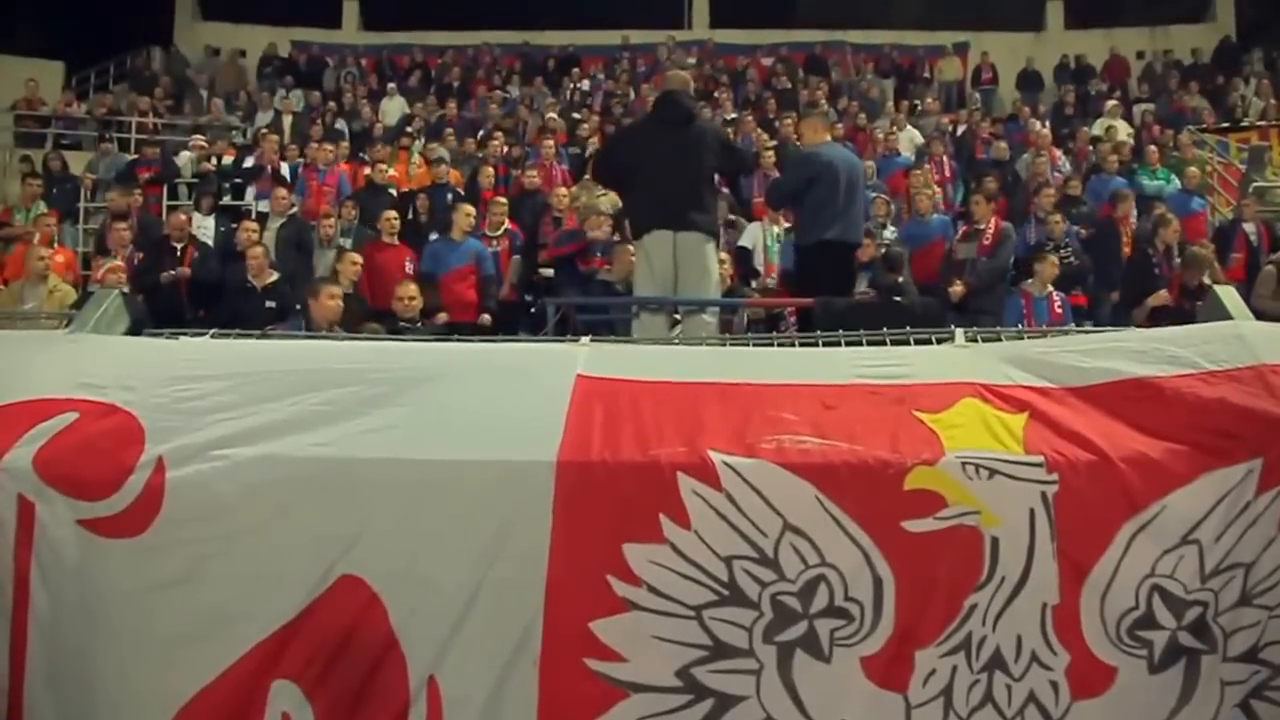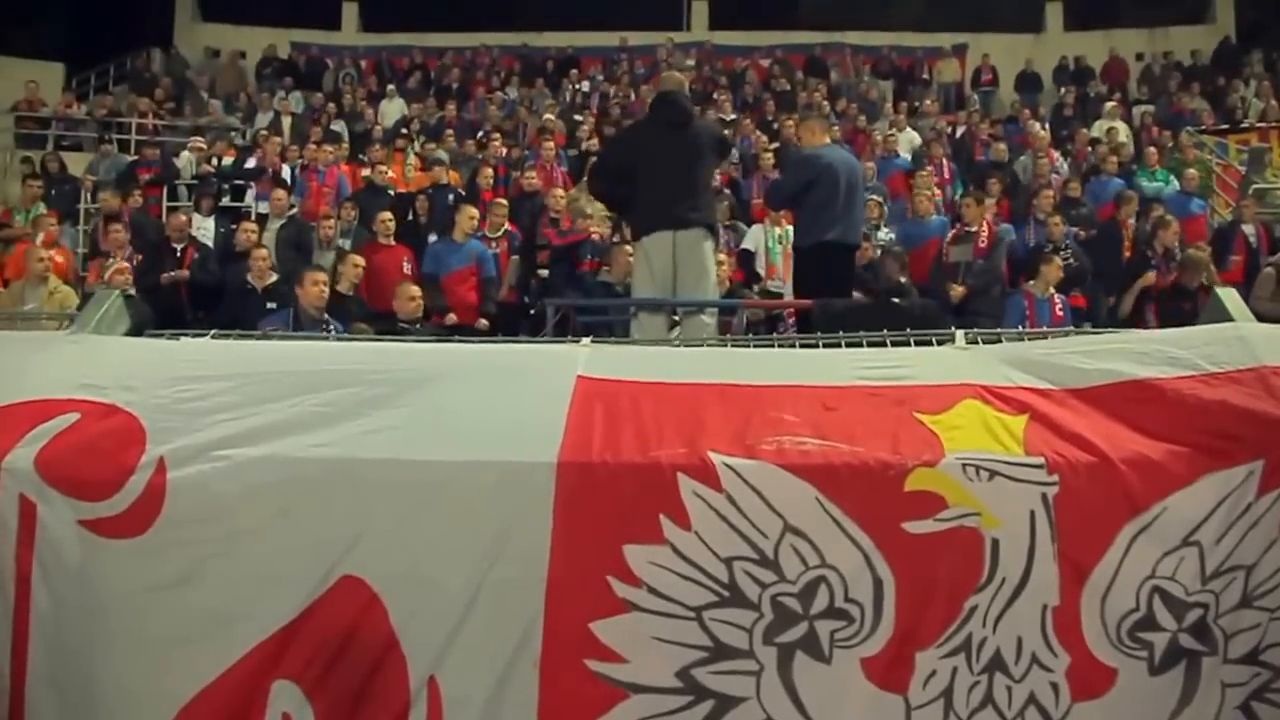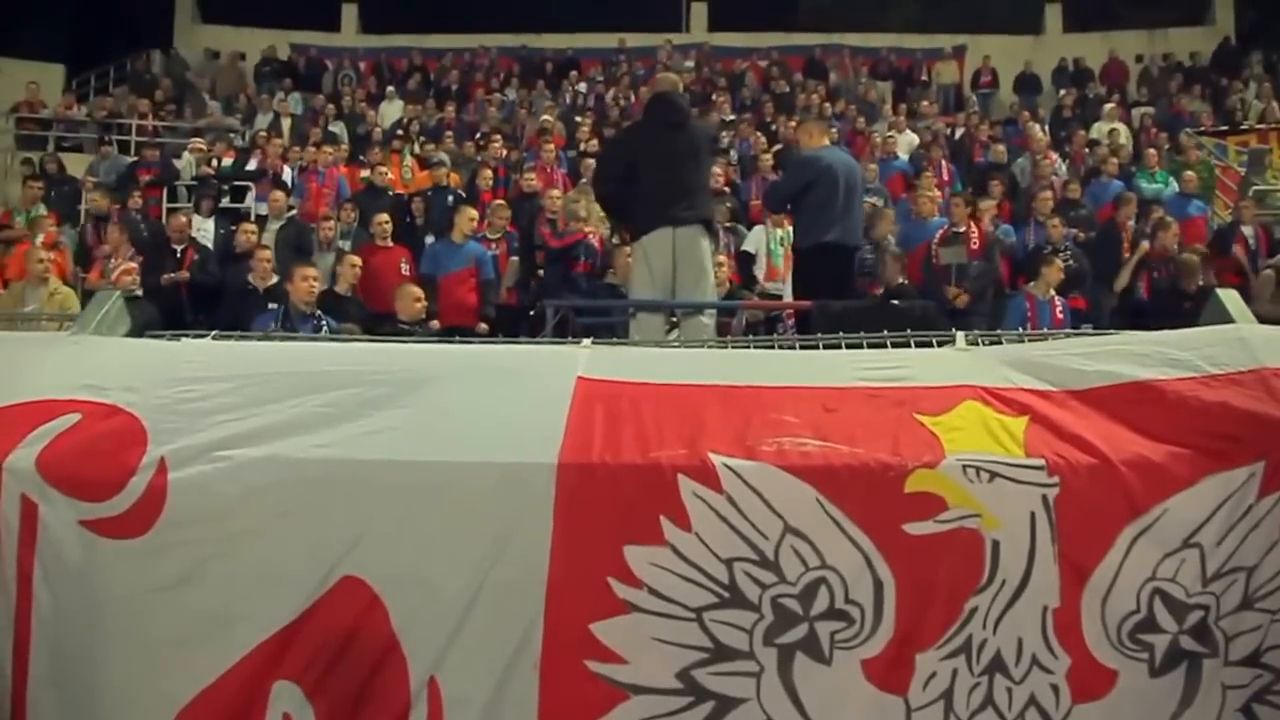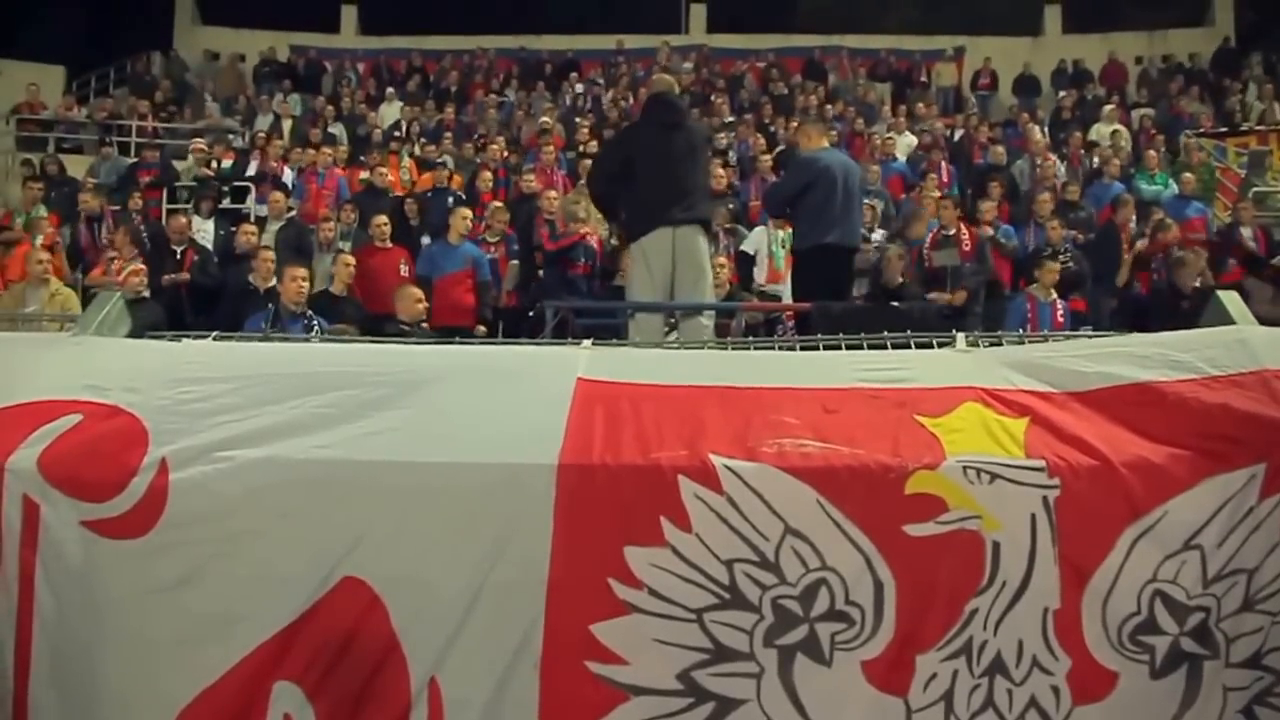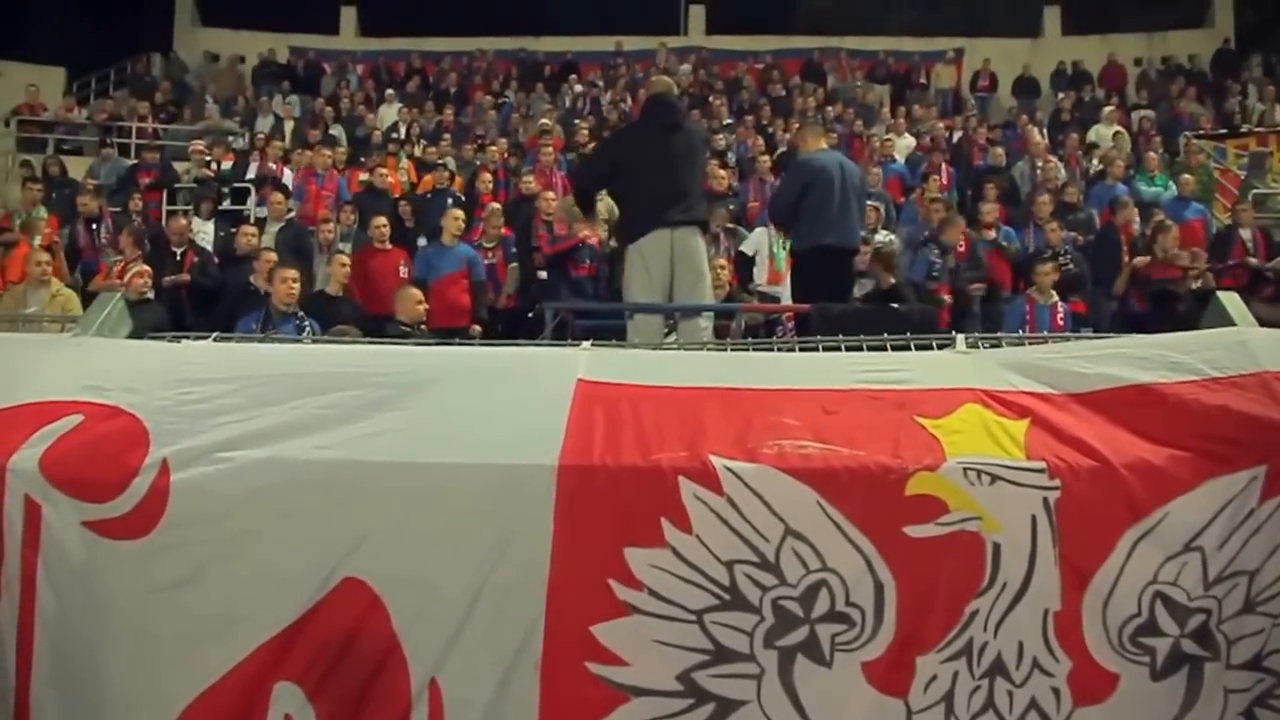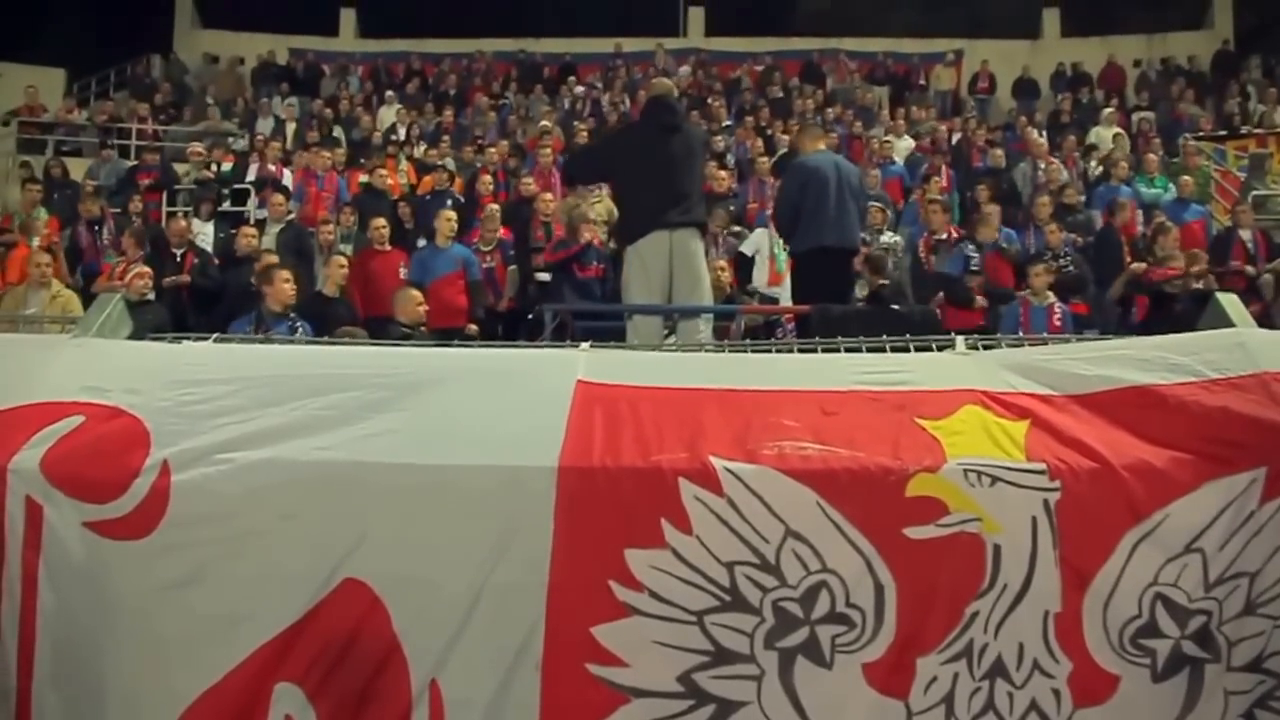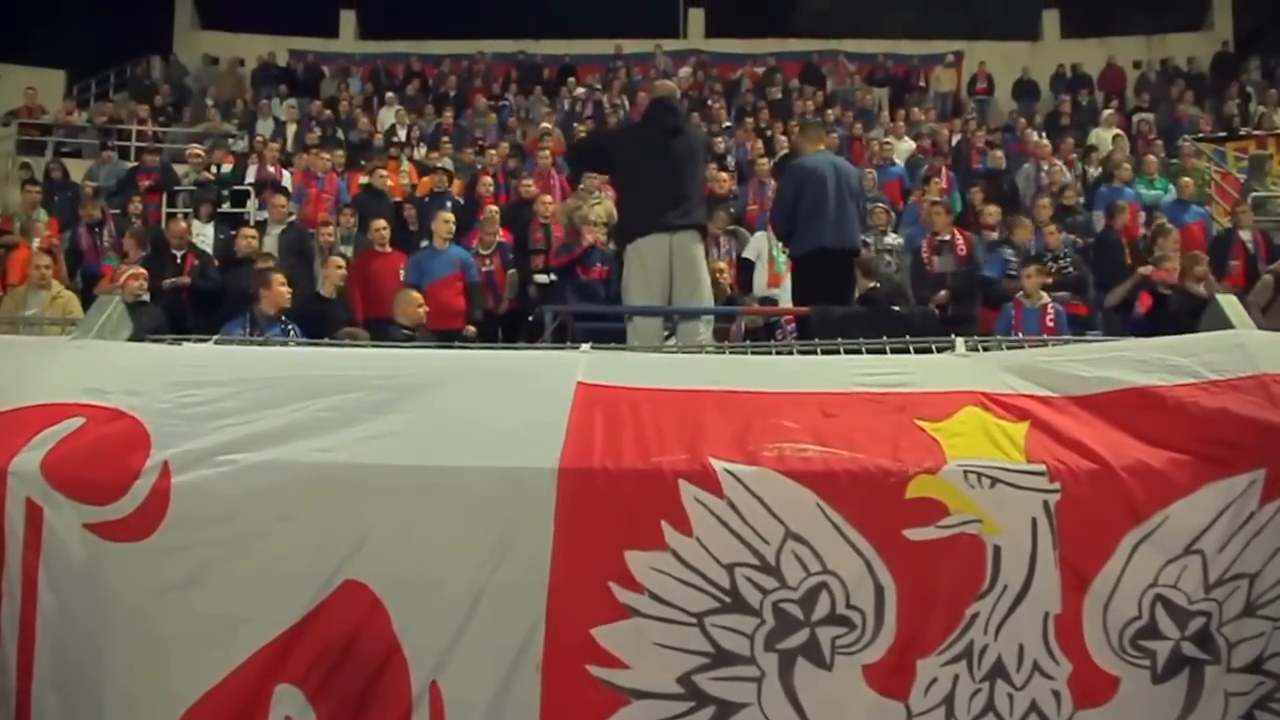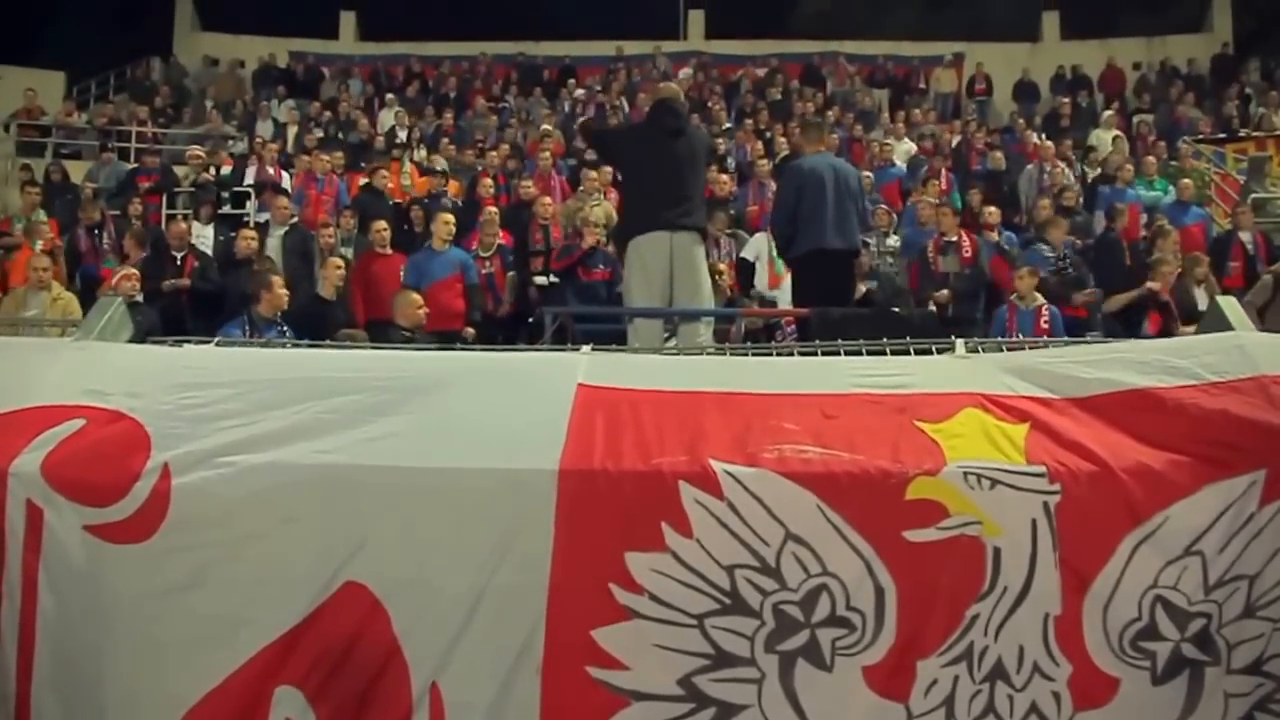
dt=0.2s
person 1, frame 1
left shoulder: (635, 133)
right shoulder: (710, 132)
left elbow: (602, 170)
right elbow: (741, 166)
left hip: (652, 227)
right hip: (698, 227)
left knee: (650, 309)
right knee: (701, 308)
person 1, frame 2
left shoulder: (634, 135)
right shoulder: (708, 133)
left elbow: (600, 181)
right elbow: (724, 154)
left wrist: (628, 210)
left hip: (651, 228)
right hip: (695, 228)
left knee: (649, 309)
right knee: (699, 308)
person 1, frame 3
left shoulder: (632, 136)
right shoulder: (703, 134)
left elbow: (604, 183)
left wrist: (623, 219)
left hip: (649, 228)
right hip: (693, 227)
left knee: (647, 309)
right knee: (699, 309)
person 1, frame 4
left shoulder: (631, 136)
right shoulder: (699, 133)
left elbow: (599, 179)
left wrist: (614, 215)
left hip: (648, 228)
right hip: (691, 228)
left knee: (646, 310)
right knee: (697, 309)
person 1, frame 5
left shoulder: (627, 136)
right shoulder: (696, 134)
left elbow: (586, 175)
left wrist: (587, 208)
left hip: (644, 229)
right hip: (689, 229)
left knee: (644, 311)
right knee: (695, 310)
person 1, frame 6
left shoulder: (625, 137)
right shoulder: (696, 136)
left elbow: (577, 166)
left wrist: (574, 179)
left hip: (643, 231)
right hip: (688, 230)
left knee: (644, 312)
person 1, frame 7
left shoulder: (627, 137)
right shoulder: (698, 138)
left elbow: (580, 153)
left hip: (643, 232)
right hip: (687, 232)
left knee: (644, 314)
person 1, frame 8
left shoulder: (631, 136)
right shoulder: (699, 139)
left elbow: (597, 136)
left wrist: (585, 125)
left hip: (644, 233)
right hip: (688, 232)
right knee: (696, 313)
person 2, frame 1
left shoulder: (809, 157)
right shoulder: (854, 161)
left elbow: (775, 196)
left wrist: (792, 204)
left hip: (816, 244)
right hip: (849, 242)
left knee: (811, 312)
person 2, frame 2
left shoulder: (809, 159)
right shoulder: (854, 162)
left elbow: (774, 197)
left wrist: (792, 204)
left hip: (815, 246)
right hip: (848, 244)
left knee: (811, 315)
person 2, frame 3
left shoulder: (808, 160)
right shoulder: (853, 164)
left elbow: (773, 198)
left wrist: (790, 209)
left hip: (815, 247)
right hip: (847, 245)
left knee: (810, 316)
person 2, frame 4
left shoulder: (807, 162)
right shoulder: (852, 166)
left elbow: (773, 200)
left wrist: (789, 214)
left hip: (813, 248)
right hip: (846, 246)
left knee: (809, 317)
person 2, frame 5
left shoulder: (805, 164)
right shoulder: (853, 168)
left elbow: (778, 207)
right elbow: (861, 210)
left wrist: (789, 228)
left hip: (812, 250)
right hip: (846, 248)
left knee: (810, 319)
person 2, frame 6
left shoulder: (801, 166)
right shoulder: (851, 169)
left elbow: (783, 213)
right elbow: (860, 210)
left wrist: (793, 239)
left hip: (812, 251)
right hip: (846, 250)
left knee: (810, 320)
person 2, frame 7
left shoulder: (799, 168)
right shoulder: (851, 170)
left elbow: (780, 216)
right elbow: (861, 212)
left wrist: (792, 241)
left hip: (811, 253)
right hip: (846, 252)
left knee: (810, 322)
person 2, frame 8
left shoulder: (797, 170)
right shoulder: (850, 171)
left elbow: (781, 219)
right elbow: (863, 217)
left wrist: (786, 251)
left hip: (811, 255)
right hip: (846, 255)
left knee: (810, 323)
